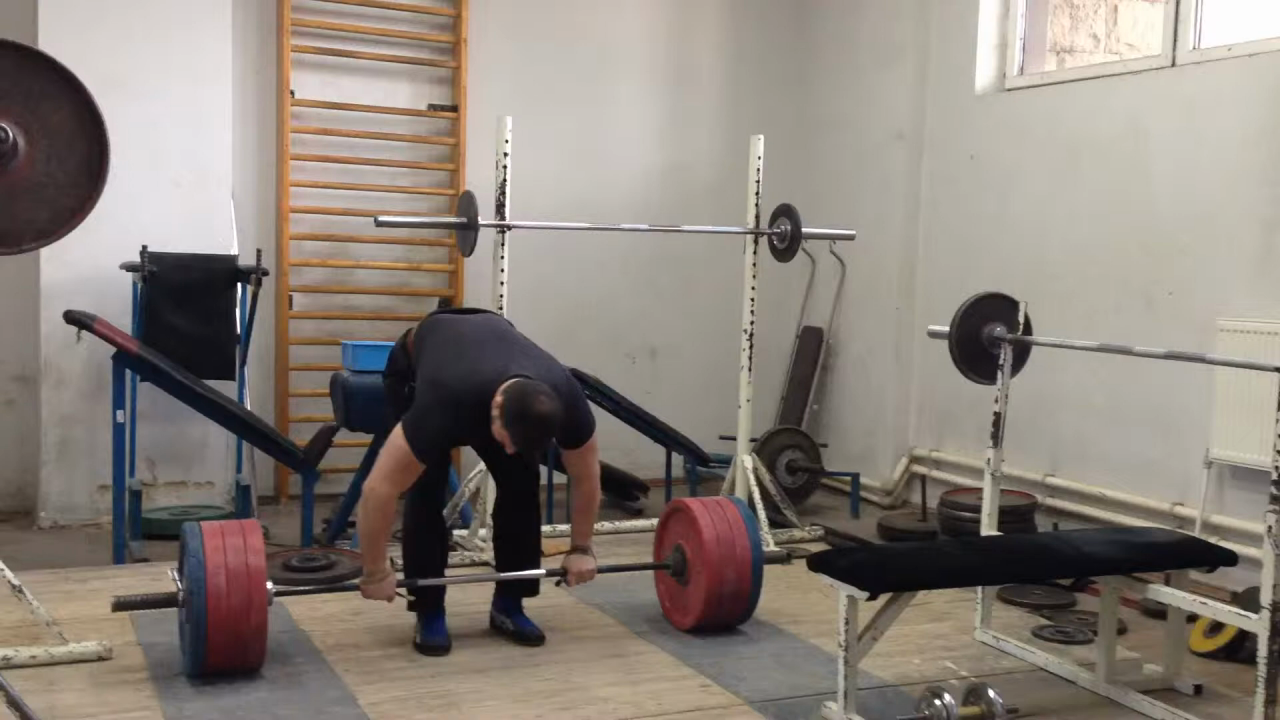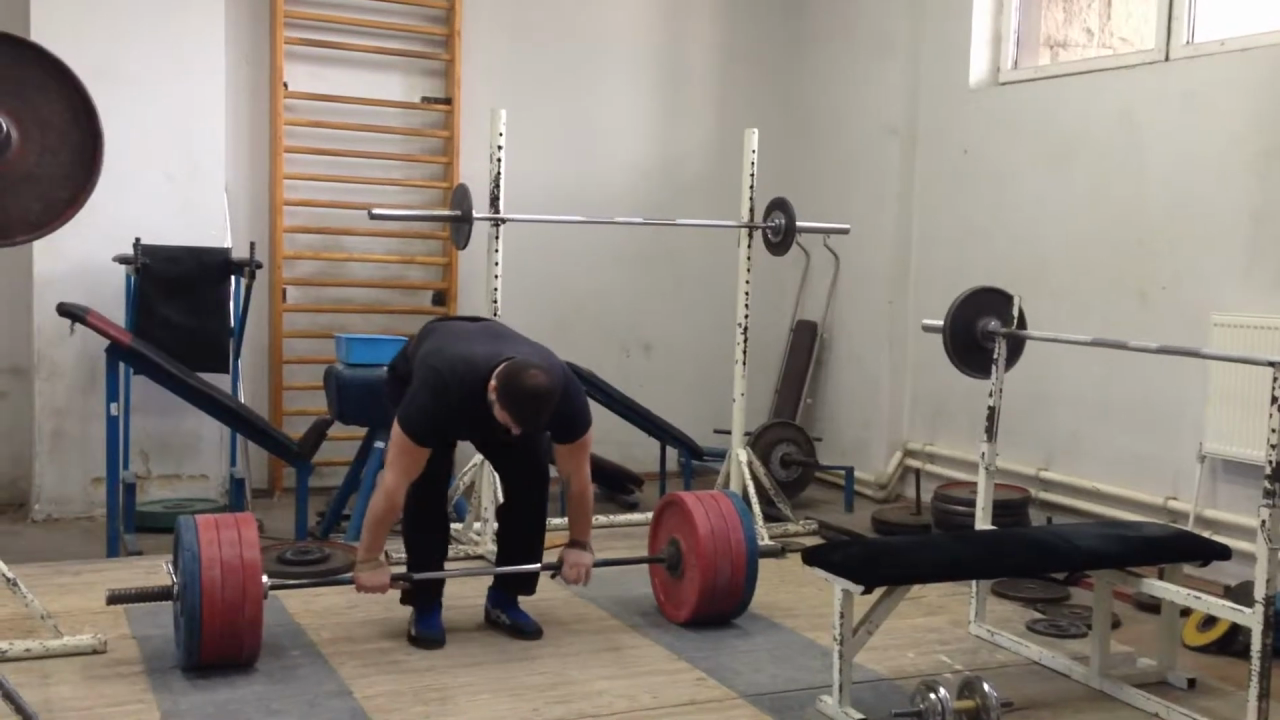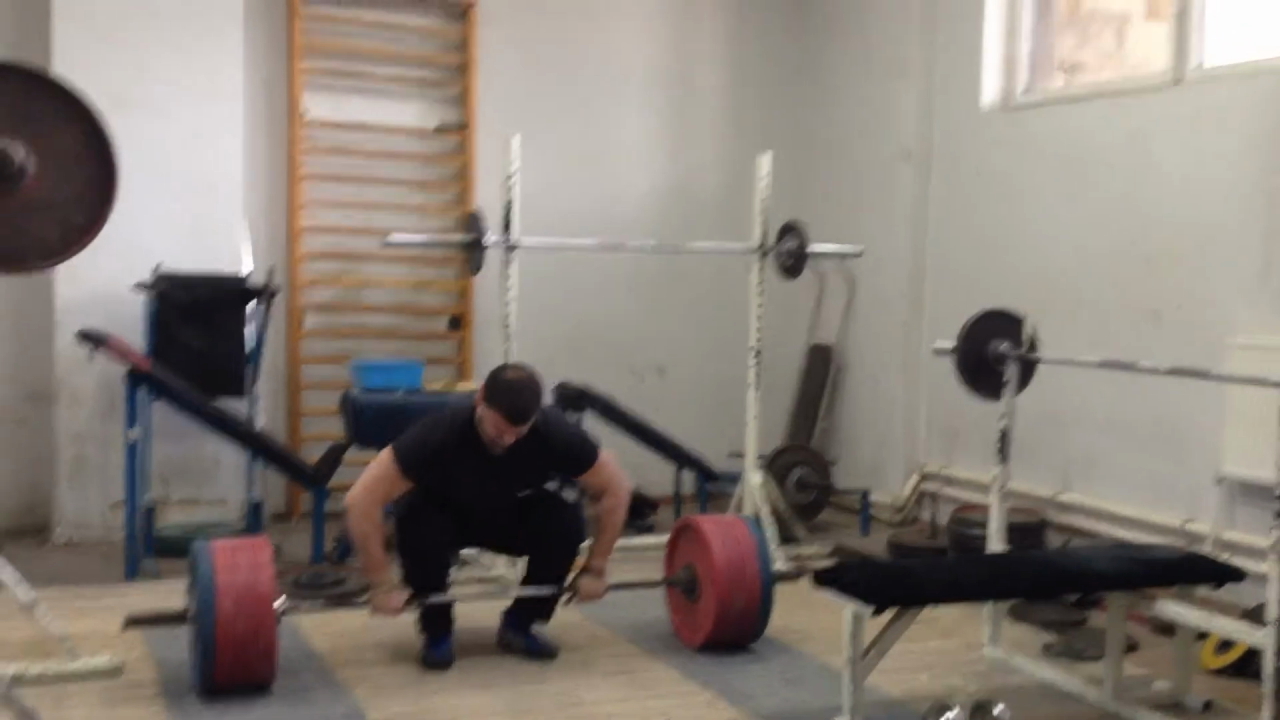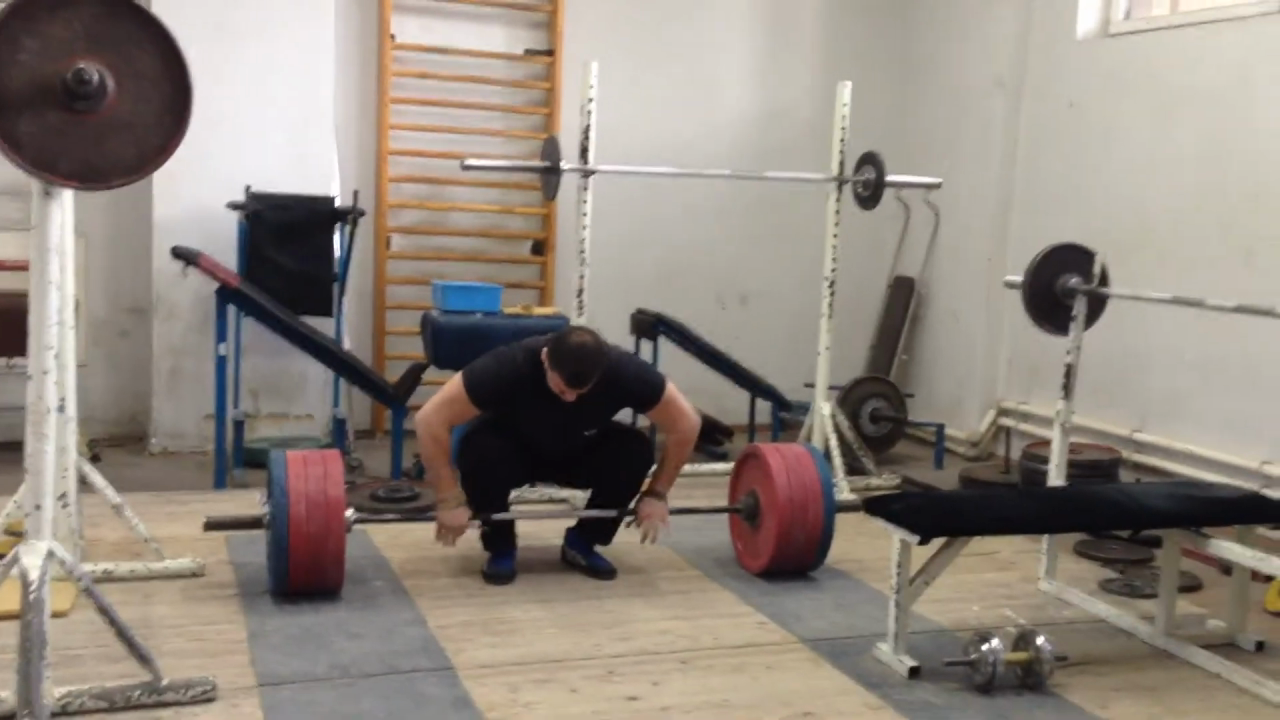
dt=1s
person 1, frame 1
left shoulder: (566, 401)
right shoulder: (444, 406)
left elbow: (585, 475)
right elbow: (378, 489)
left wrist: (581, 548)
right wrist: (375, 574)
right hip: (414, 365)
left knee: (522, 482)
right knee: (427, 488)
left ankle: (507, 605)
right ankle: (429, 612)
person 1, frame 2
left shoulder: (564, 392)
right shoulder: (437, 387)
left elbow: (576, 475)
right elbow: (396, 480)
left wrist: (580, 544)
right wrist: (370, 560)
right hip: (415, 376)
left knee: (531, 480)
right knee: (429, 484)
left ankle: (503, 600)
right ankle: (425, 606)
person 1, frame 3
left shoulder: (556, 434)
right shoulder: (440, 433)
left elbow: (617, 489)
right elbow: (360, 500)
left wrist: (595, 568)
right wrist: (384, 585)
left hip: (512, 516)
right hip: (444, 514)
left knee: (566, 522)
right knee: (418, 528)
left ankle: (519, 623)
right ankle: (437, 631)
person 1, frame 4
left shoulder: (625, 371)
right shoulder: (509, 366)
left elbow: (686, 423)
right elbow: (430, 419)
left wrist: (657, 494)
right wrist: (449, 501)
left hip: (579, 454)
right hip: (512, 451)
left knee: (636, 450)
right knee: (479, 451)
left ankle: (581, 543)
right ankle: (500, 547)
